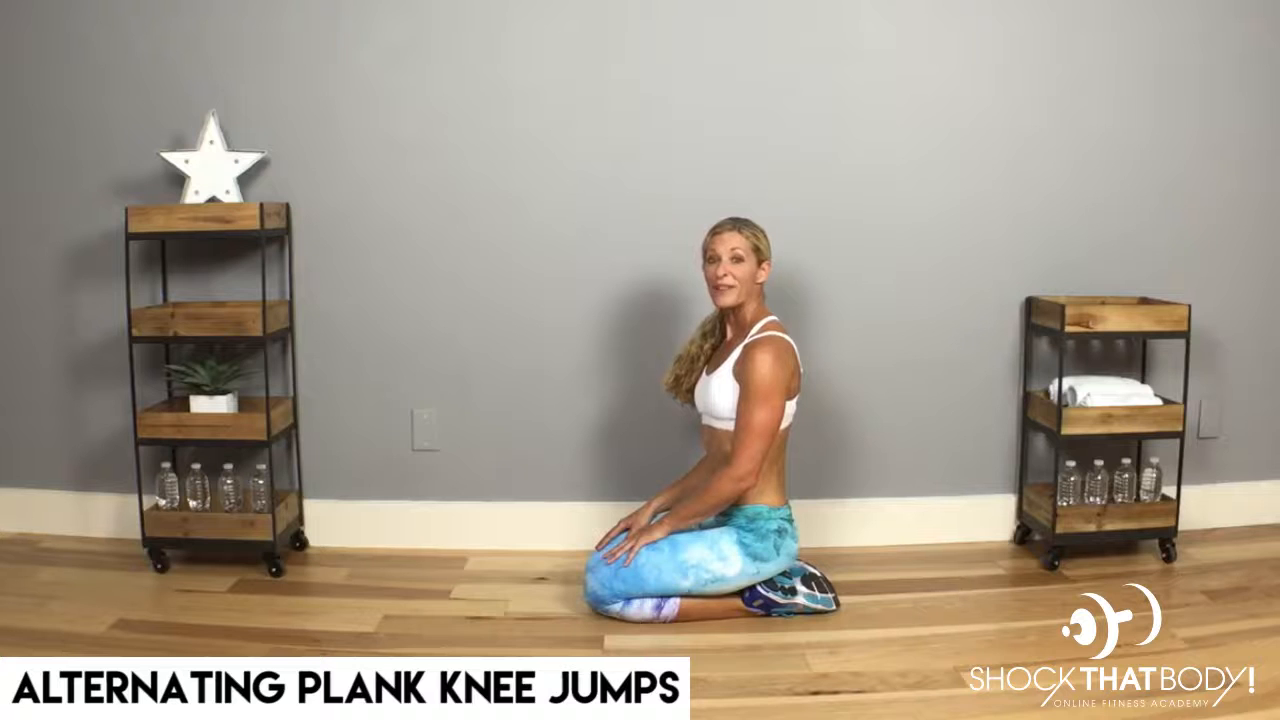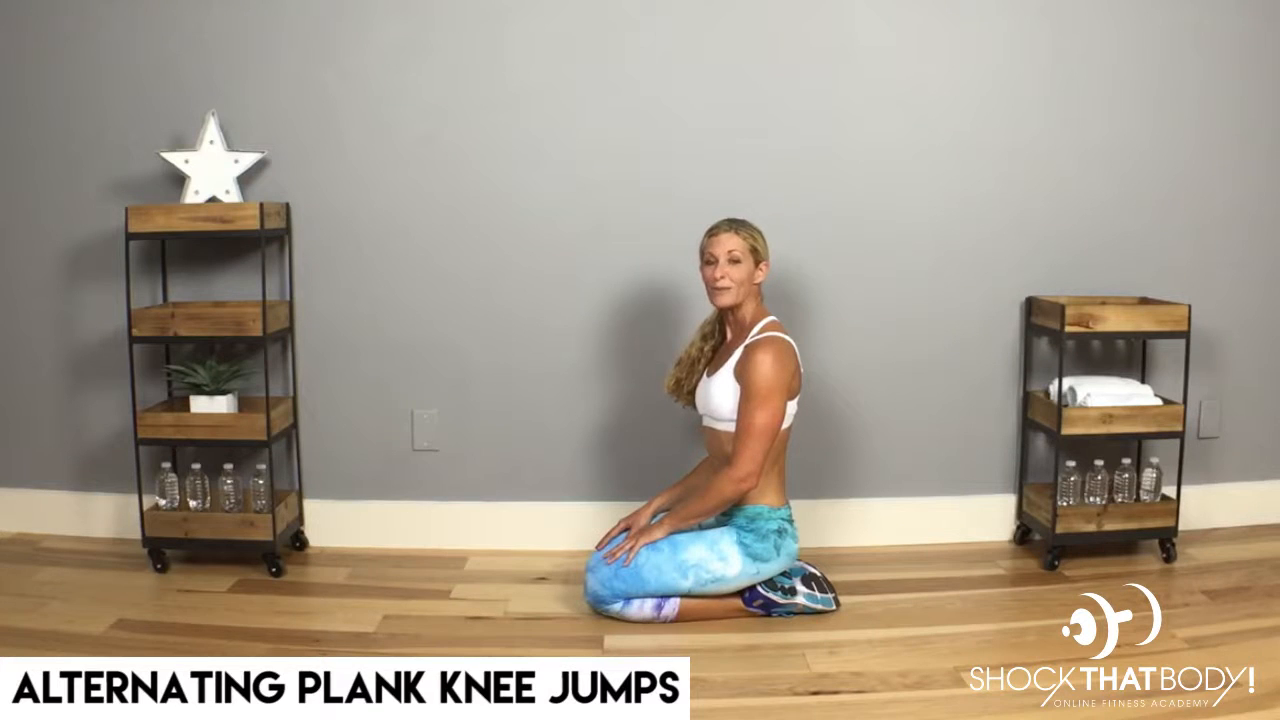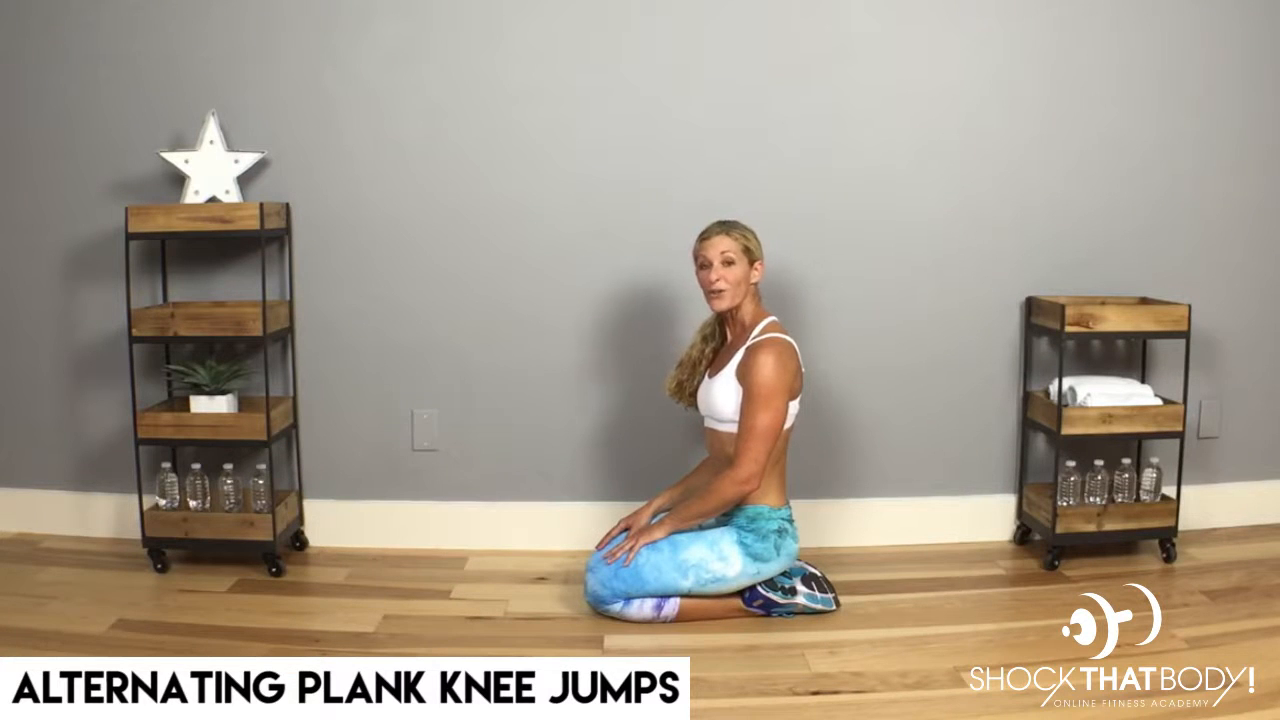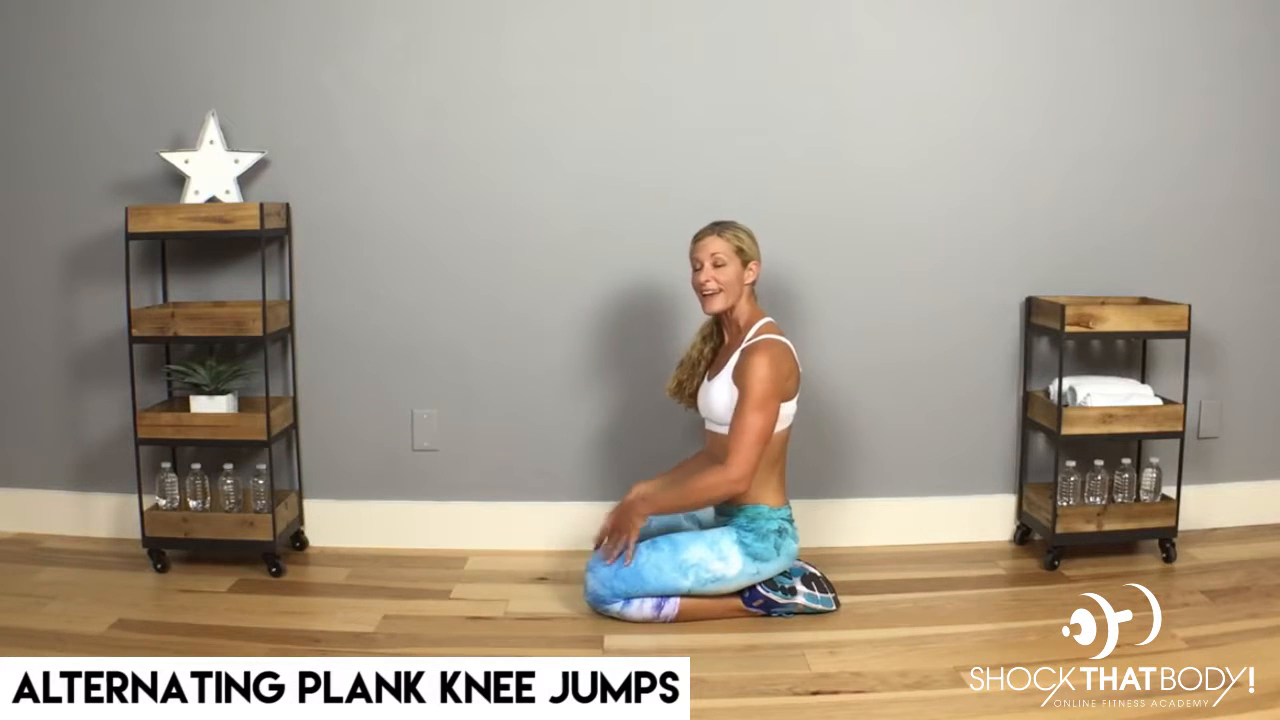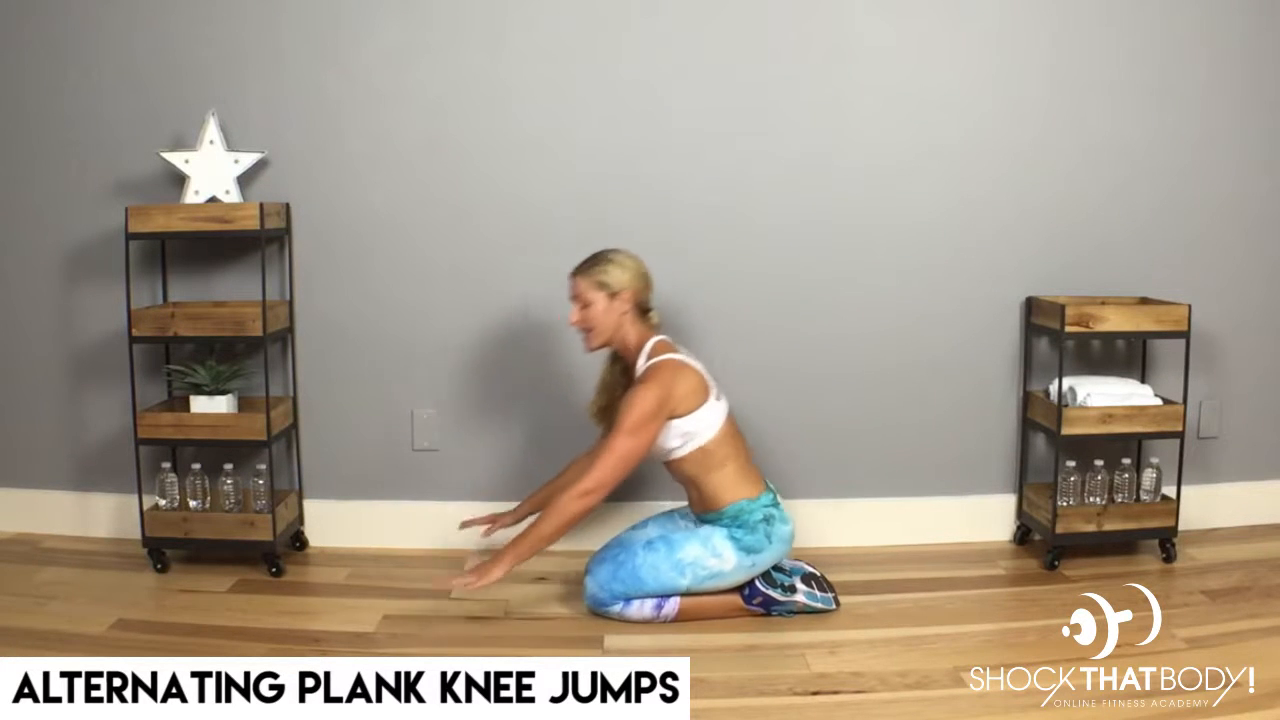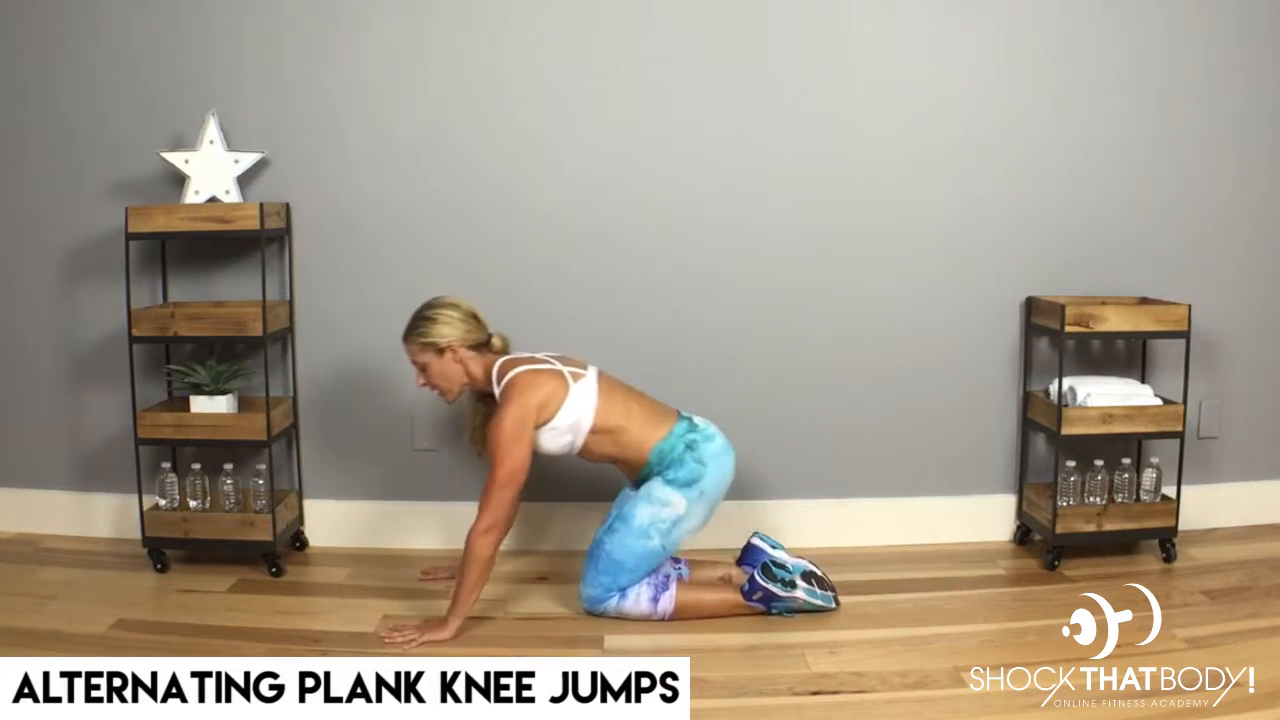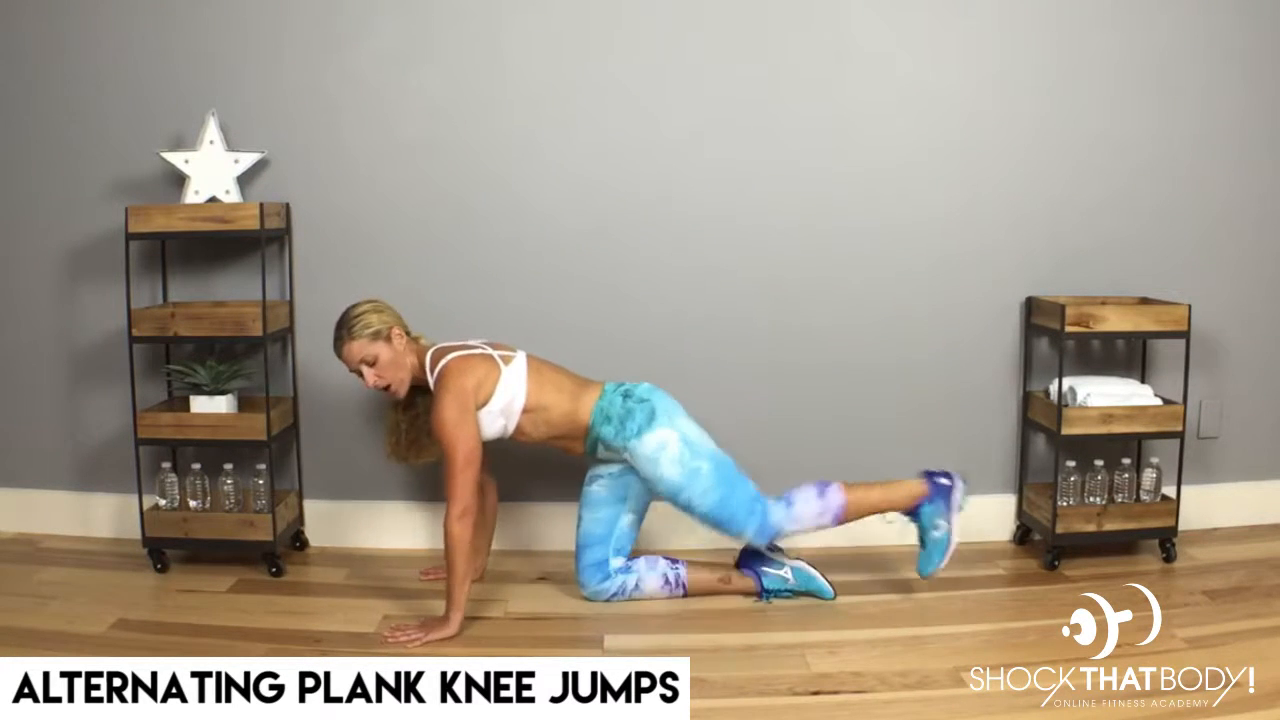
dt=0.7s
person 1, frame 1
left shoulder: (765, 350)
right shoulder: (724, 339)
left elbow: (741, 473)
left wrist: (664, 524)
right wrist: (653, 507)
left hip: (755, 532)
right hip: (726, 518)
left knee: (604, 585)
right knee: (604, 562)
left ankle: (759, 599)
right ankle: (770, 577)
person 1, frame 2
left shoulder: (766, 352)
right shoulder: (724, 340)
left elbow: (742, 474)
left wrist: (664, 524)
right wrist: (654, 507)
left hip: (755, 533)
right hip: (726, 518)
left knee: (604, 584)
right knee: (606, 559)
left ankle: (760, 599)
right ankle: (771, 578)
person 1, frame 3
left shoulder: (768, 353)
right shoulder: (724, 341)
left elbow: (744, 475)
left wrist: (665, 524)
right wrist: (654, 506)
left hip: (756, 533)
right hip: (728, 518)
left knee: (604, 584)
right knee: (607, 559)
left ankle: (759, 598)
right ankle: (770, 577)
person 1, frame 4
left shoulder: (764, 355)
right shoulder: (722, 342)
left elbow: (734, 476)
left wrist: (644, 506)
right wrist: (645, 492)
left hip: (755, 533)
right hip: (726, 519)
left knee: (604, 584)
right knee: (608, 557)
left ankle: (760, 597)
right ankle: (764, 577)
person 1, frame 5
left shoulder: (659, 381)
right shoulder: (642, 360)
left elbow: (588, 490)
right elbow: (595, 457)
left wrist: (504, 561)
right wrist: (518, 514)
left hip: (748, 529)
right hip: (718, 518)
left knee: (603, 590)
right knee: (607, 567)
left ankle: (757, 595)
right ankle: (763, 567)
person 1, frame 6
left shoulder: (514, 401)
right shoulder: (514, 374)
left elbow: (489, 524)
right elbow: (506, 499)
left wrist: (450, 622)
right wrist: (472, 567)
left hip: (690, 465)
right hip: (687, 453)
left knee: (601, 594)
right knee: (622, 569)
left ankle: (758, 593)
right ankle: (753, 570)
person 1, frame 7
left shoulder: (450, 387)
right shoulder: (444, 378)
left elbow: (459, 511)
right elbow: (484, 482)
left wrist: (451, 617)
right wrist: (475, 564)
left hip: (635, 418)
right hip: (614, 446)
left knee: (760, 519)
right knee: (601, 581)
left ankle: (929, 494)
right ankle: (757, 574)
